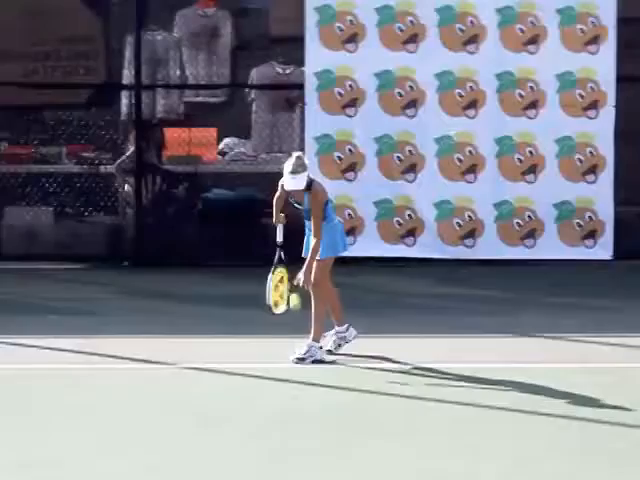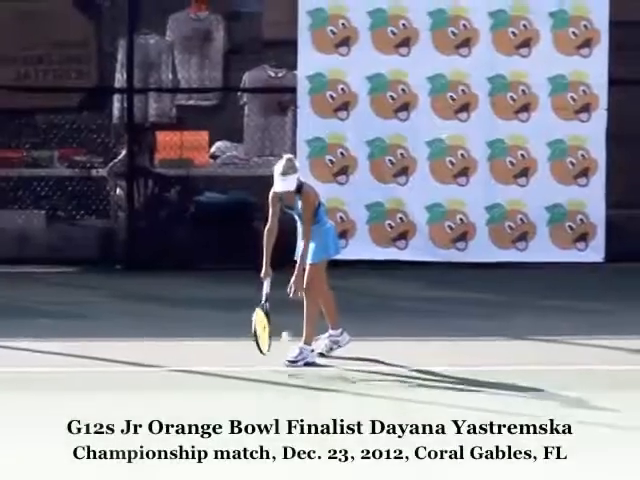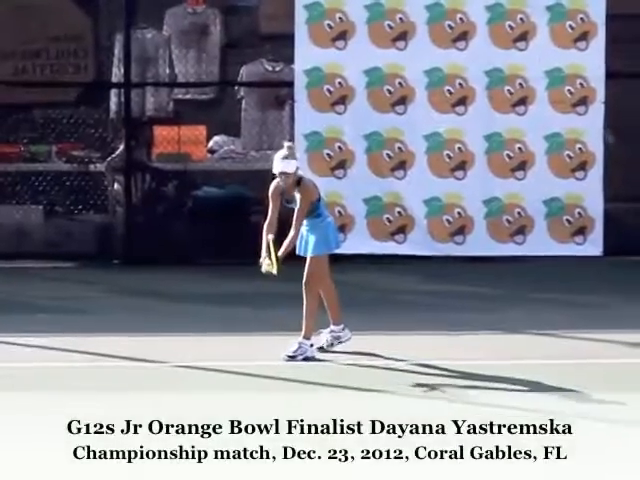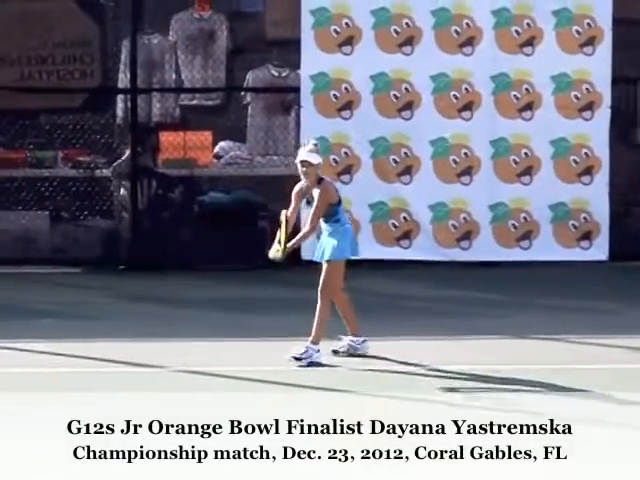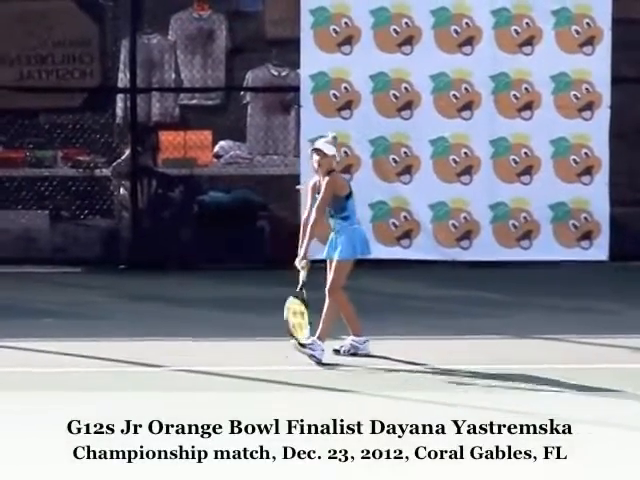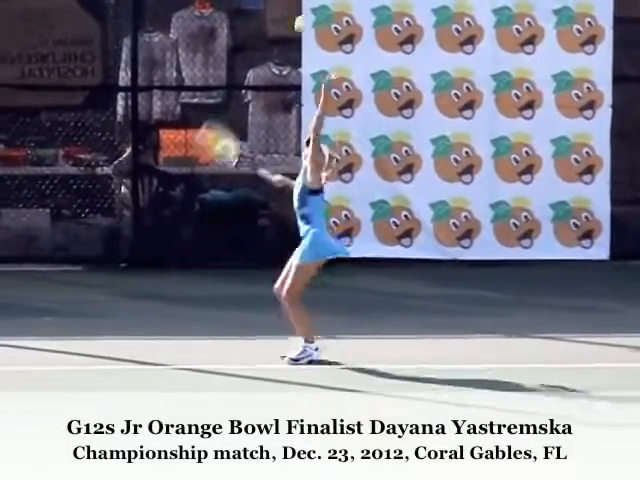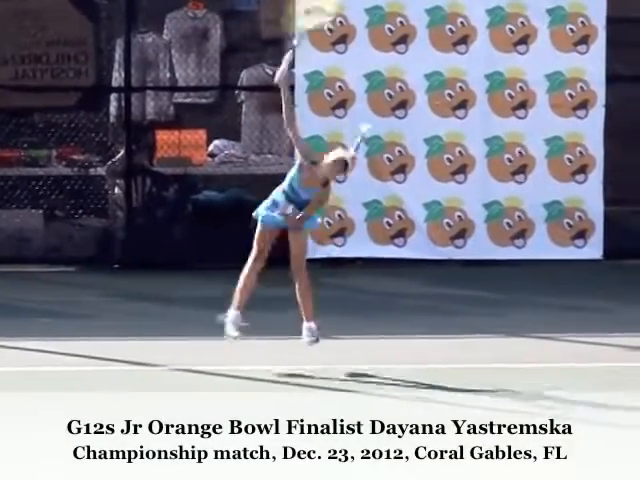
dt=0.5s
person 1, frame 1
left shoulder: (315, 192)
right shoulder: (284, 184)
left elbow: (318, 234)
left wrist: (307, 268)
right wrist: (276, 216)
left hip: (328, 233)
right hip: (312, 230)
left knee: (316, 285)
right knee: (324, 283)
left ankle: (315, 345)
right ankle: (342, 329)
person 1, frame 2
left shoulder: (307, 195)
right shoulder: (276, 193)
left elbow: (306, 238)
right elbow: (271, 227)
left wrist: (298, 274)
right wrist: (266, 263)
left hip: (320, 236)
right hip: (308, 235)
left knee: (309, 288)
right knee: (320, 286)
left ankle: (306, 348)
right ankle: (336, 333)
person 1, frame 3
left shoulder: (305, 188)
right shoulder: (276, 188)
left elbow: (295, 229)
right elbow: (271, 221)
left wrist: (279, 257)
right wrist: (265, 251)
left hip: (321, 231)
right hip: (309, 230)
left knee: (309, 284)
right knee: (323, 281)
left ankle: (306, 344)
right ankle: (338, 329)
person 1, frame 4
left shoulder: (324, 189)
right shoulder: (300, 188)
left elbow: (311, 226)
right elbow: (290, 218)
left wrist: (289, 247)
left hip: (339, 237)
right hip: (328, 237)
left knee: (325, 291)
right knee: (335, 290)
left ankle: (313, 348)
right ankle: (357, 340)
person 1, frame 5
left shoulder: (333, 180)
right shoulder: (314, 184)
left elbow: (317, 217)
right elbow: (307, 218)
left wrist: (304, 250)
right wrist: (303, 253)
left hip: (349, 236)
right hip: (338, 237)
left knee: (332, 289)
right knee: (337, 290)
left ankle: (317, 343)
right ankle: (359, 339)
person 1, frame 6
left shoulder: (313, 176)
right shoulder: (307, 180)
left elbow: (316, 134)
left wrist: (322, 105)
right wrist: (279, 179)
left hip: (313, 243)
right hip: (309, 242)
left knee: (290, 295)
right knee: (281, 290)
left ankle: (309, 347)
right ankle: (305, 339)
person 1, frame 7
left shoulder: (324, 191)
right shoulder: (307, 164)
left elbow: (302, 219)
right elbow: (290, 128)
left wrist: (294, 218)
right wrist: (283, 85)
left hip: (297, 218)
right hip: (274, 209)
left knee: (299, 271)
right knee: (257, 259)
left ankle: (309, 325)
right ankle: (235, 313)
